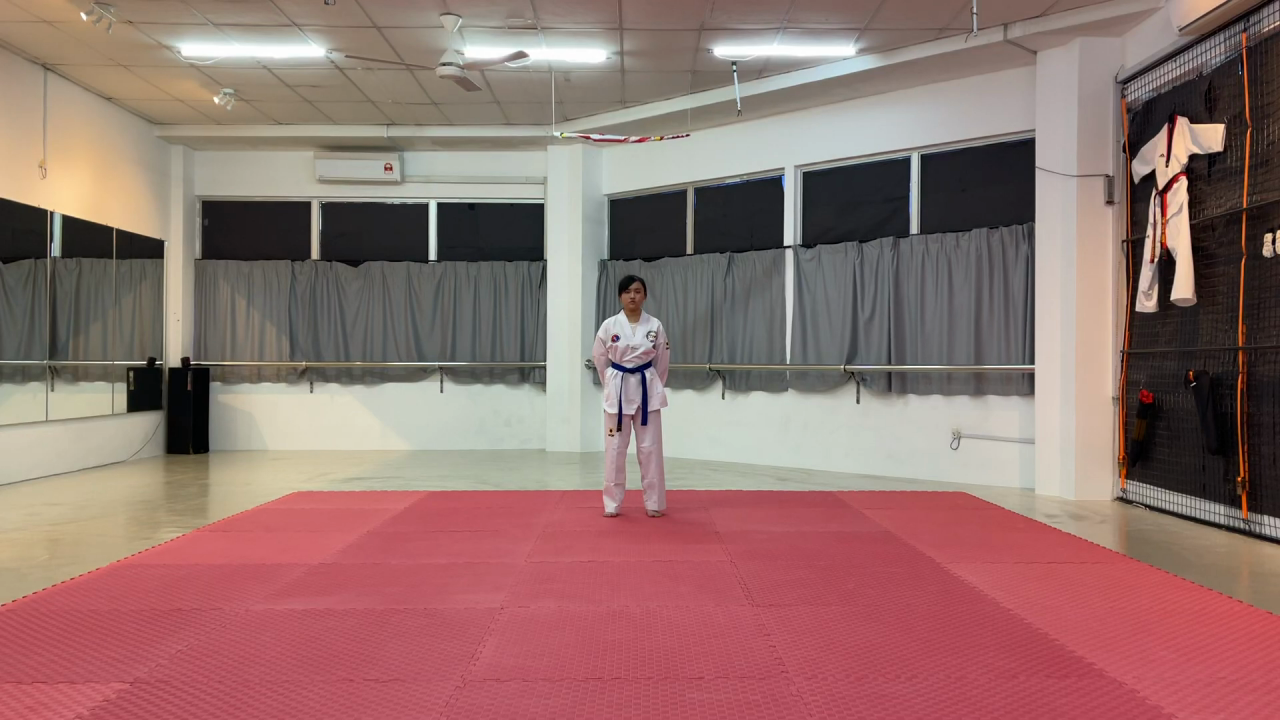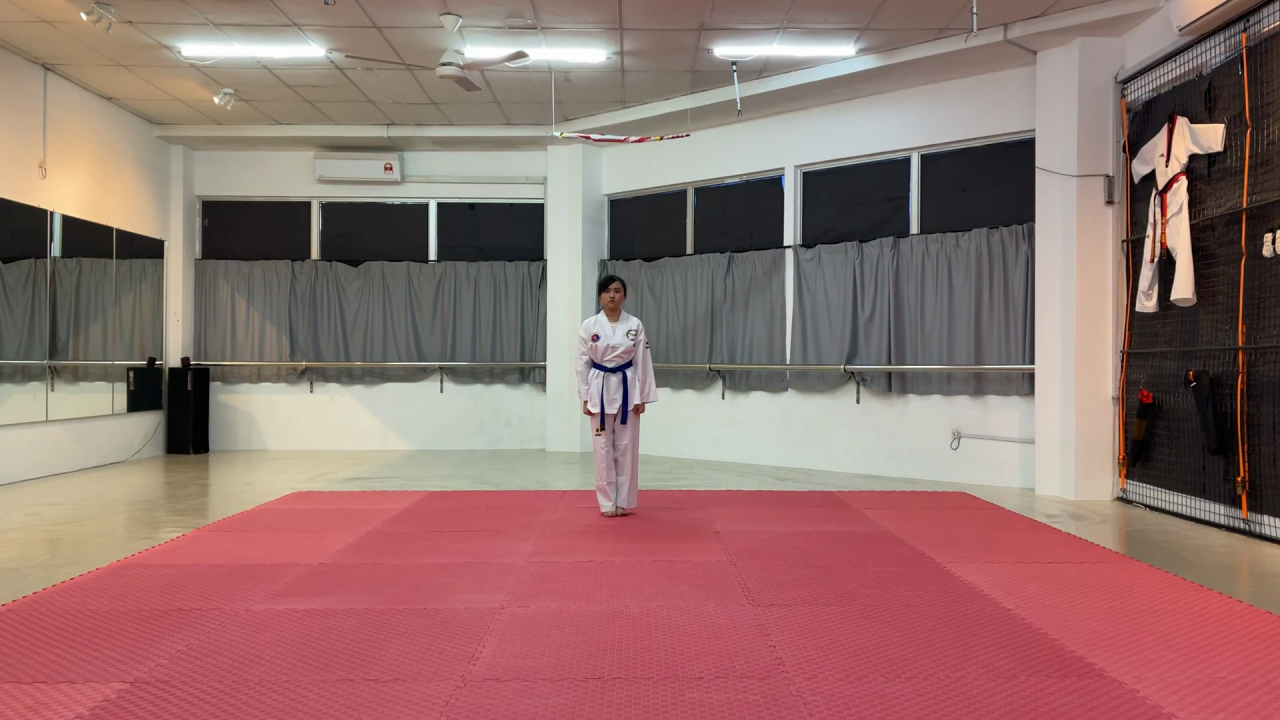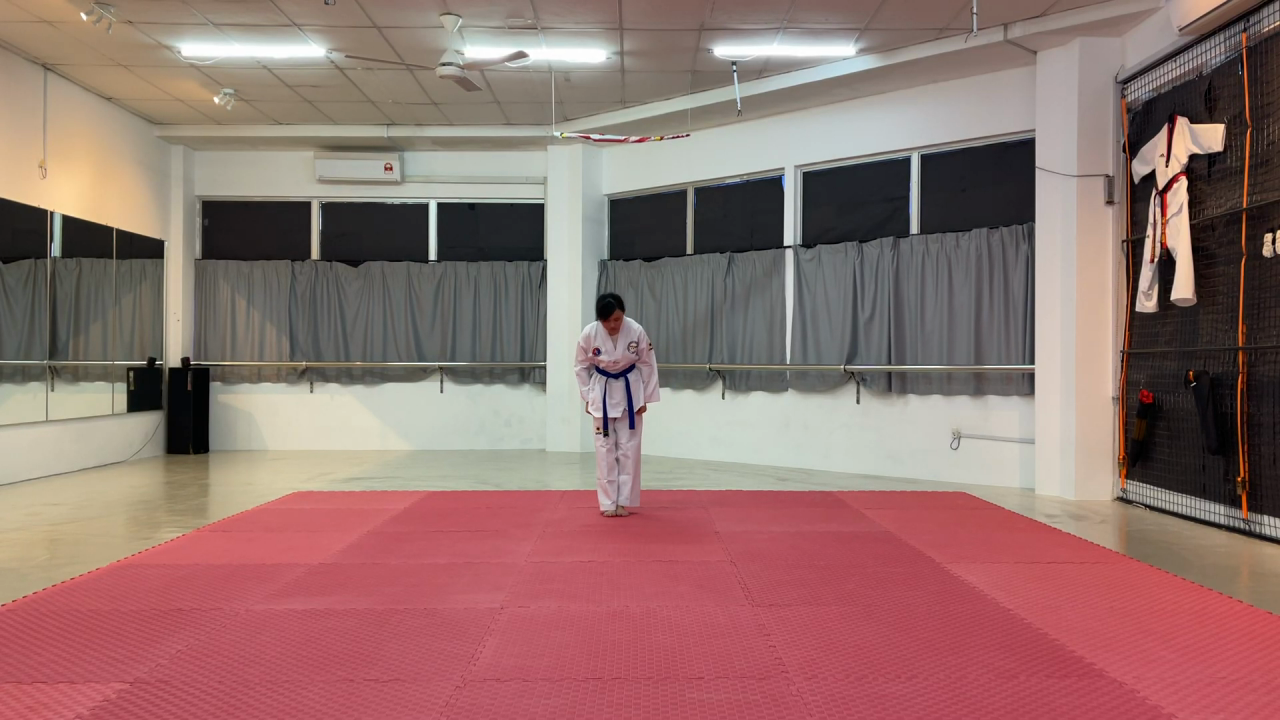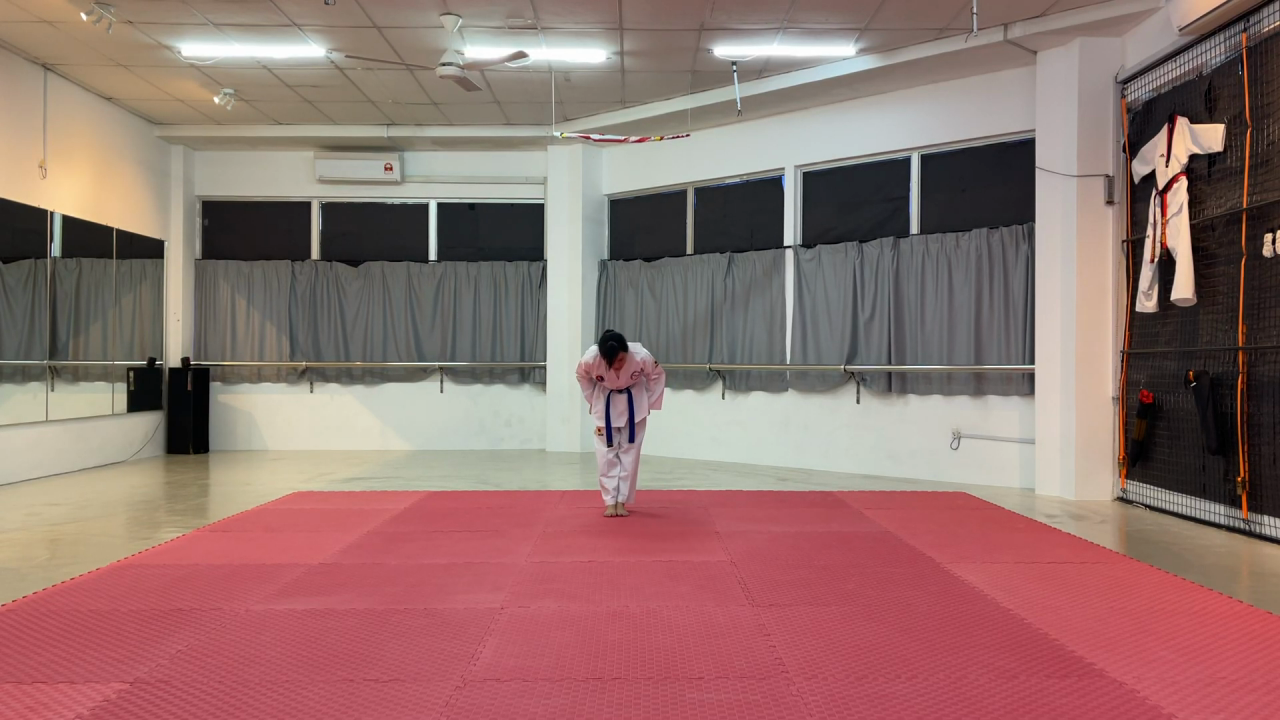
dt=1s
person 1, frame 1
left shoulder: (655, 326)
right shoulder: (609, 326)
left elbow: (661, 362)
right elbow: (600, 360)
left wrist: (649, 385)
right wrist: (614, 385)
left hip: (646, 389)
right hip: (618, 389)
left knee: (650, 447)
right knee: (615, 447)
left ankle: (654, 503)
right ankle: (612, 502)
person 1, frame 2
left shoulder: (635, 325)
right shoulder: (589, 326)
left elbow: (643, 363)
right elbow: (583, 363)
left wrist: (642, 397)
right wrist: (585, 398)
left hip: (627, 389)
right hip: (600, 389)
left knee: (626, 447)
right knee: (603, 447)
left ankle: (623, 501)
right ankle: (607, 502)
person 1, frame 3
left shoulder: (636, 331)
right shoulder: (589, 334)
left elbow: (648, 365)
right elbow: (581, 367)
left wrist: (645, 398)
right wrist: (588, 398)
left hip: (630, 392)
right hip: (602, 393)
left knee: (629, 447)
right knee: (605, 447)
left ankle: (624, 501)
right ankle: (608, 502)
person 1, frame 4
left shoulder: (641, 356)
right shoulder: (591, 358)
left elbow: (657, 376)
right elbow: (582, 376)
left wrist: (648, 404)
right wrist: (594, 402)
left hip: (633, 405)
right hip: (605, 405)
left knee: (629, 451)
right knee: (606, 452)
left ankle: (621, 501)
right ankle: (610, 501)
